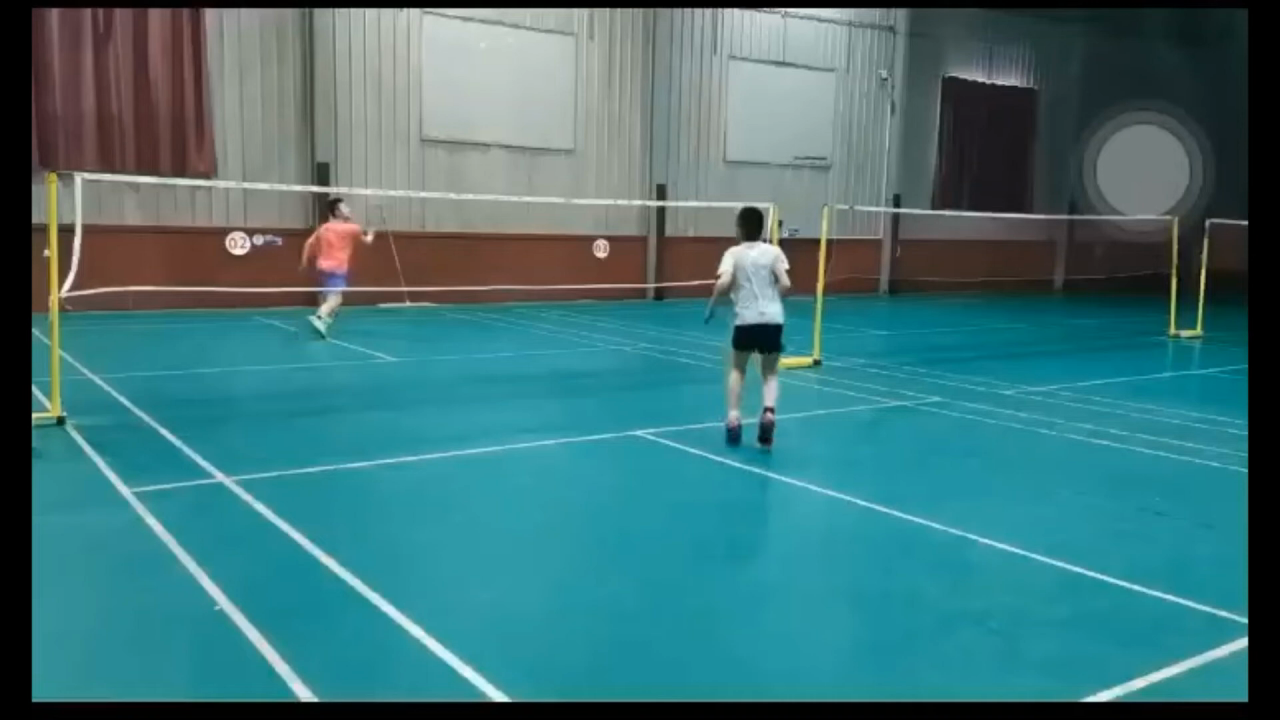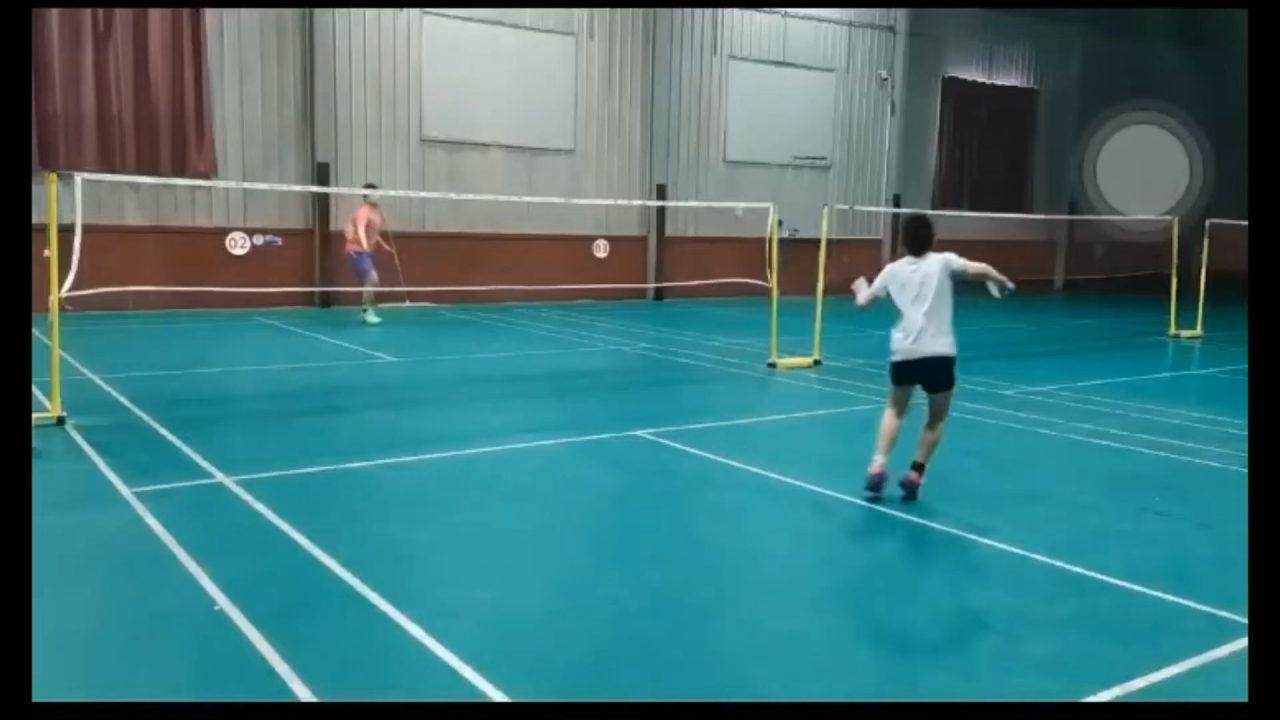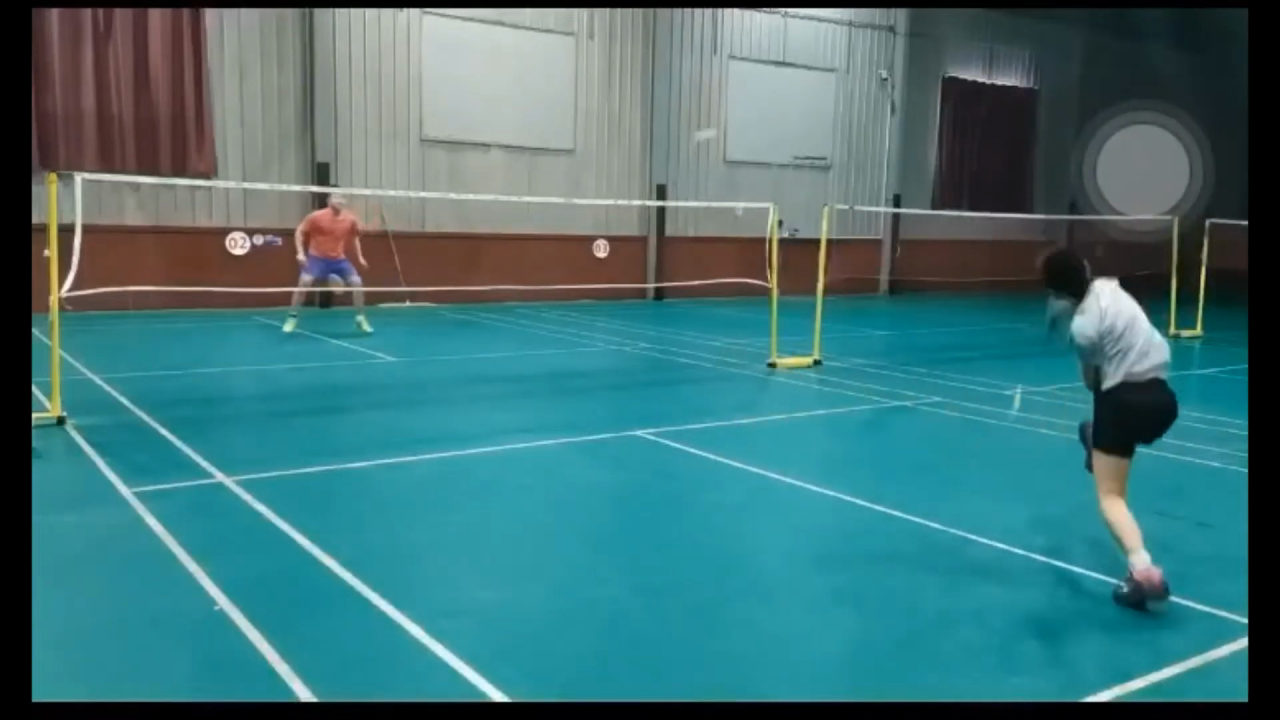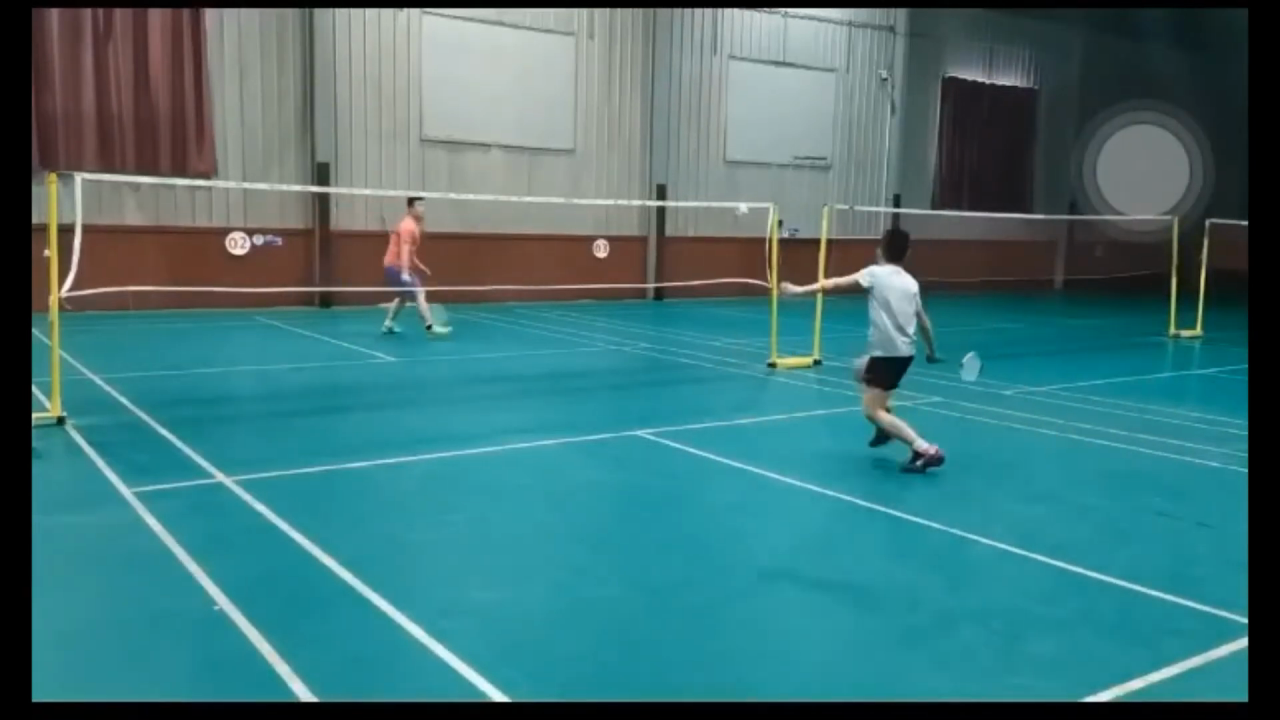
dt=1s
person 1, frame 1
left shoulder: (733, 254)
right shoulder: (774, 252)
left elbow: (723, 284)
right elbow: (785, 284)
left wrist: (710, 308)
left hip: (745, 320)
right hip: (772, 321)
left knee: (737, 370)
right knee: (770, 374)
left ankle: (734, 420)
right ankle: (768, 414)
person 1, frame 2
left shoulder: (891, 270)
right shoulder: (943, 261)
left elbow: (864, 302)
right elbow: (979, 270)
left wrist: (860, 288)
right wrist: (1003, 281)
left hip: (903, 354)
right hip: (937, 353)
left knee: (895, 409)
right knee: (937, 417)
left ankle: (877, 466)
right ankle: (916, 473)
person 1, frame 3
left shoulder: (1085, 325)
right shoulder: (1108, 289)
left elbow: (1097, 379)
left hip: (1126, 399)
right hip: (1161, 397)
left knee: (1110, 497)
left ankle: (1146, 575)
person 1, frame 4
left shoulder: (876, 273)
right shoulder: (912, 283)
left elbow: (840, 283)
right elbow: (924, 322)
left wrist: (802, 289)
right wrist: (931, 350)
left hip: (887, 354)
right hip: (905, 352)
left knee: (873, 411)
right knee: (863, 374)
left ankle: (925, 450)
right ankle: (885, 427)
